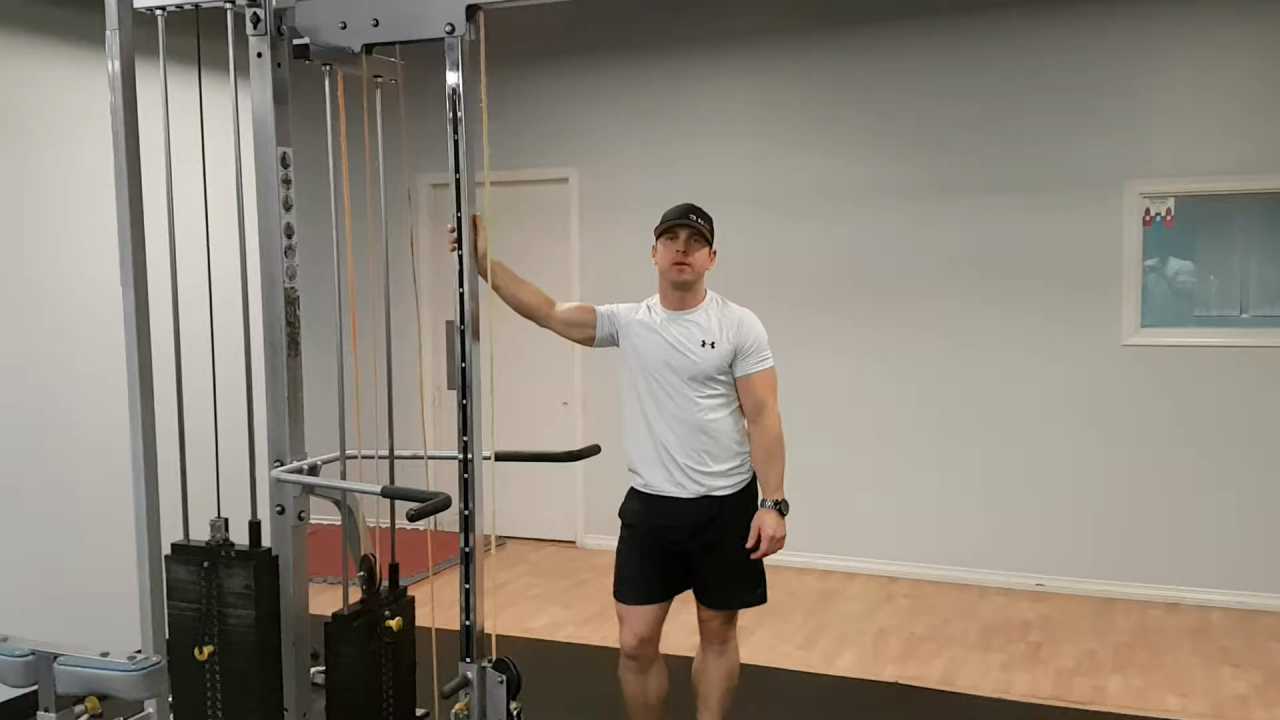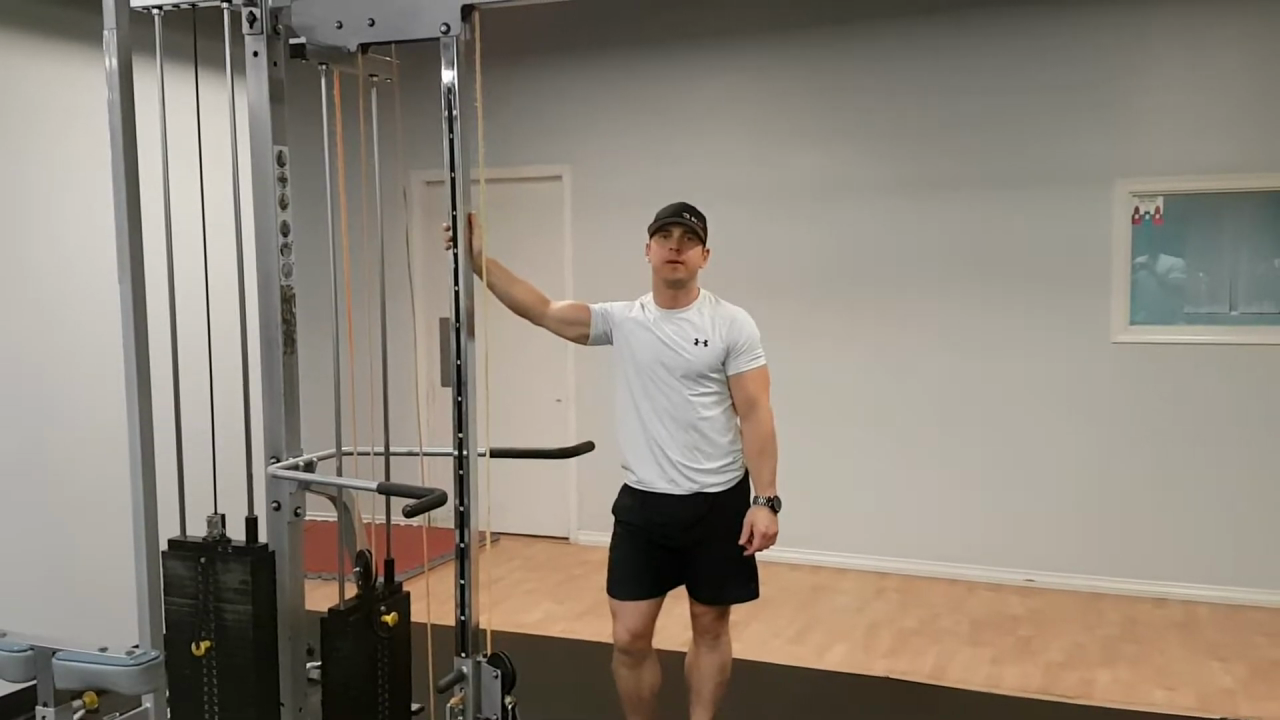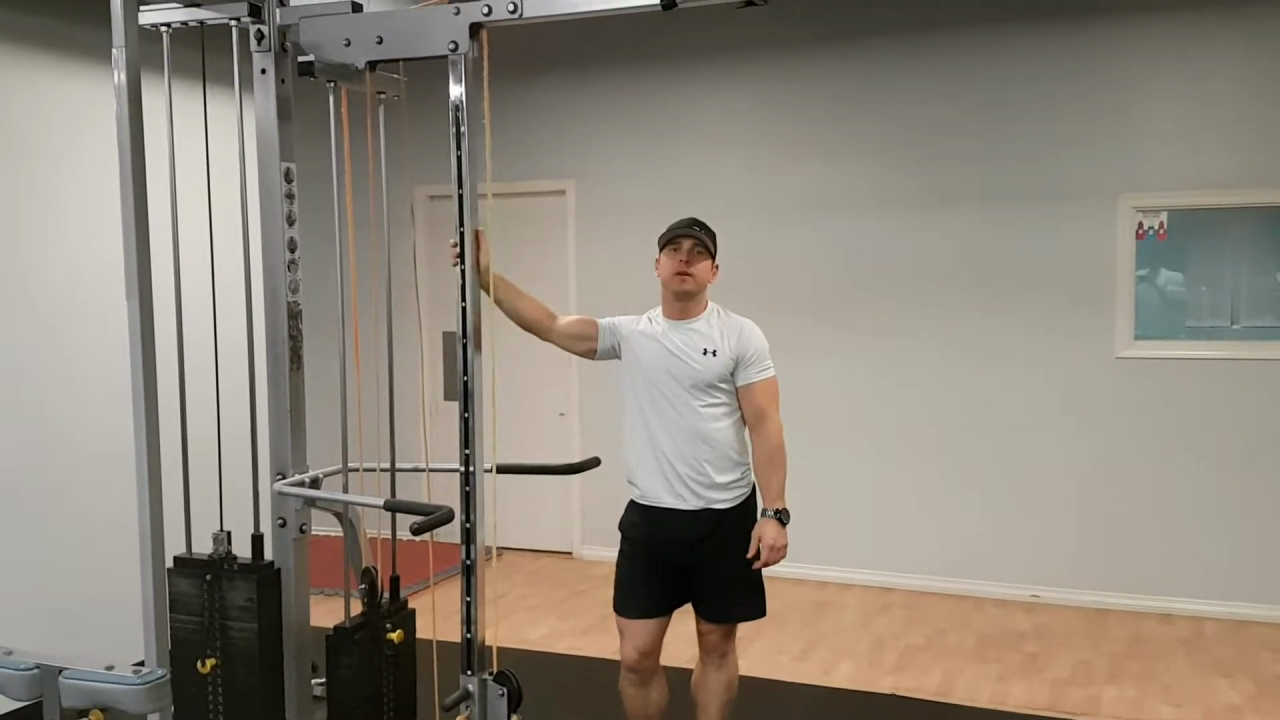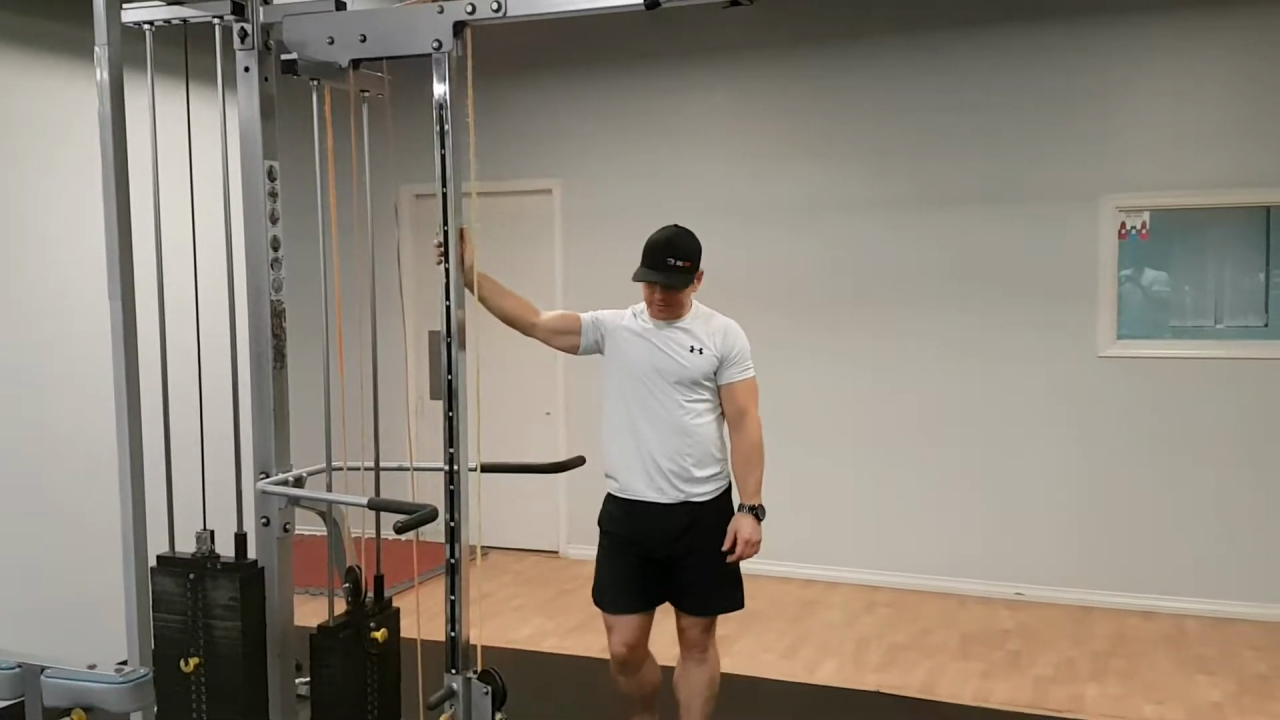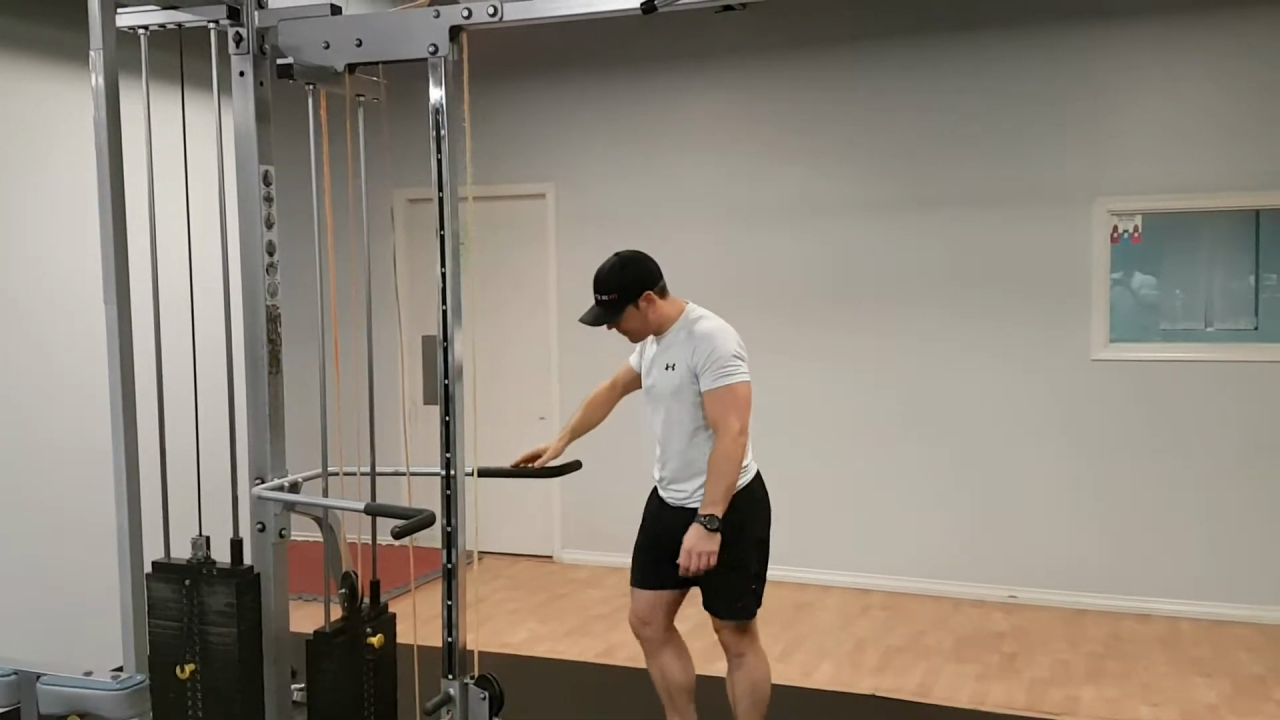
dt=1s
person 1, frame 1
left shoulder: (739, 326)
right shoulder: (628, 323)
left elbow: (763, 417)
right elbow: (546, 312)
left wrist: (773, 504)
right wrist: (485, 260)
left hip: (724, 505)
right hip: (651, 506)
left knee: (718, 632)
right knee: (636, 642)
person 1, frame 2
left shoulder: (731, 323)
right shoulder: (621, 319)
left elbow: (755, 414)
right elbow: (542, 310)
left wrist: (765, 500)
right wrist: (480, 257)
left hip: (717, 501)
right hip: (644, 502)
left knee: (710, 627)
right knee: (629, 637)
person 1, frame 3
left shoulder: (740, 336)
right shoulder: (629, 334)
left elbow: (765, 426)
right elbow: (550, 326)
left wrist: (774, 513)
right wrist: (487, 274)
left hip: (725, 517)
right hip: (651, 518)
left knee: (717, 645)
right knee: (637, 655)
person 1, frame 4
left shoulder: (723, 335)
right shoulder: (612, 327)
left elbow: (744, 423)
right elbow: (532, 322)
left wrist: (751, 508)
right wrist: (471, 273)
left hip: (702, 513)
right hip: (629, 512)
left knee: (696, 640)
right knee: (624, 647)
person 1, frame 5
left shoulder: (711, 339)
right shoulder: (653, 342)
left elbow: (731, 435)
right elbow: (612, 389)
left wrist: (707, 522)
right wrist: (560, 442)
left hip: (727, 508)
right hip: (668, 502)
left knee: (736, 638)
right knee: (647, 622)
